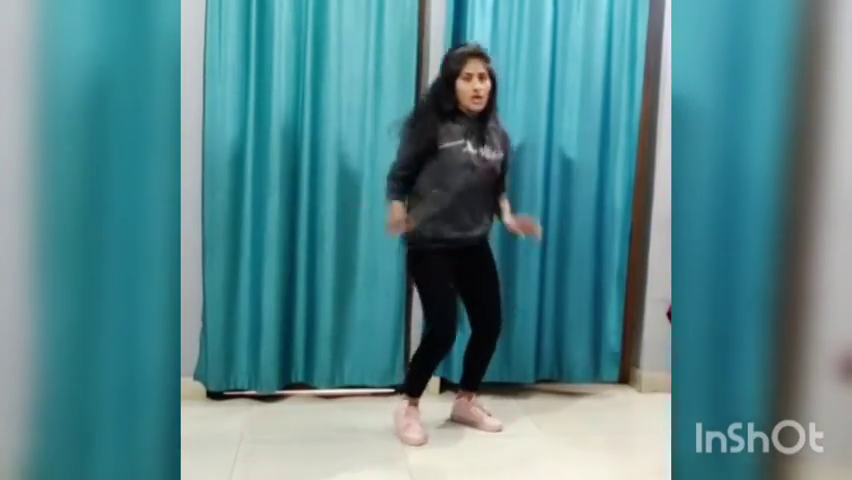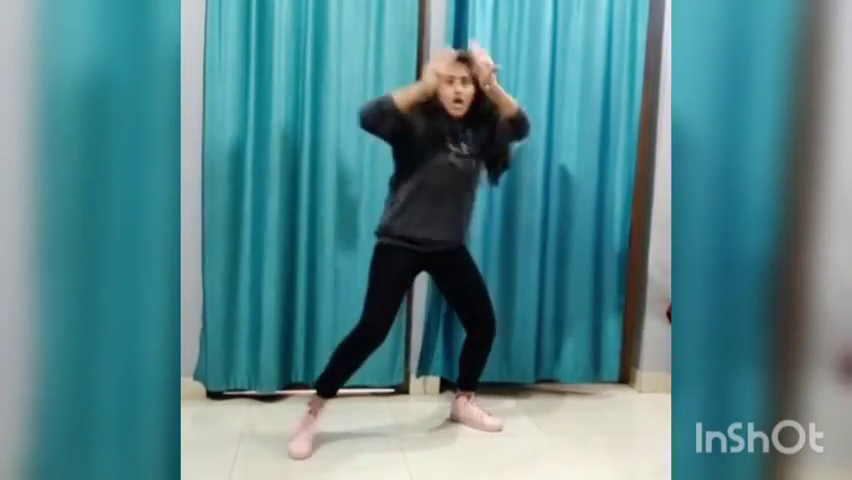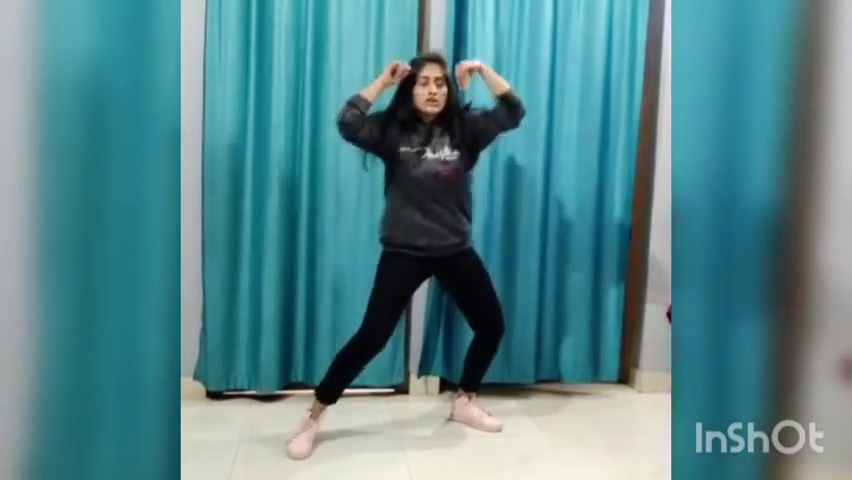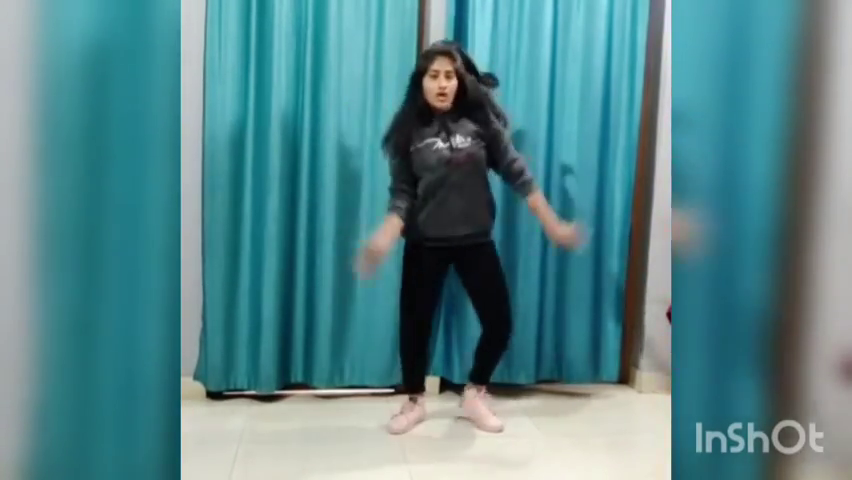
dt=0.3s
person 1, frame 1
left shoulder: (495, 133)
right shoulder: (430, 124)
right elbow: (401, 173)
left wrist: (510, 218)
right wrist: (397, 208)
left hip: (474, 244)
right hip: (430, 243)
left knee: (488, 325)
right knee: (441, 328)
left ankle: (466, 402)
right ankle: (408, 408)
person 1, frame 2
left shoulder: (481, 131)
right shoulder: (413, 125)
left elbow: (520, 128)
right elbow: (369, 118)
left wrist: (491, 86)
right wrist: (426, 85)
left hip: (450, 247)
right hip: (400, 245)
left knee: (483, 325)
right knee: (371, 330)
left ankle: (463, 401)
right ankle: (312, 413)
person 1, frame 3
left shoulder: (465, 127)
right shoulder: (391, 131)
left elbow: (513, 113)
right elbow: (347, 123)
left wrist: (482, 70)
right wrist: (384, 81)
left hip: (455, 250)
right hip: (403, 252)
left knee: (491, 325)
right knee: (371, 336)
left ankle: (465, 401)
right ankle: (313, 417)
person 1, frame 4
left shoulder: (482, 120)
right shoulder: (408, 128)
left elbow: (515, 173)
right elbow: (402, 193)
left wrist: (550, 222)
right wrist: (385, 235)
left hip: (474, 240)
right hip: (424, 239)
left knee: (498, 322)
right knee: (414, 322)
left ankle: (475, 394)
right ankle: (414, 402)
